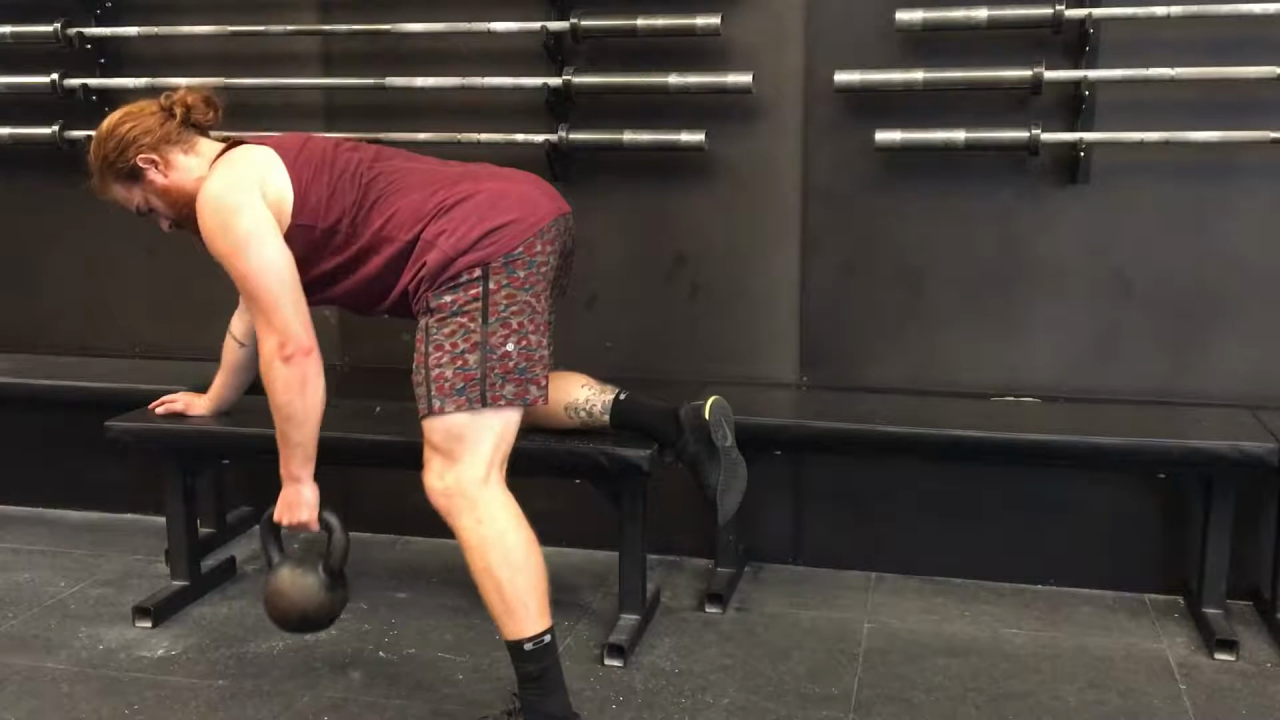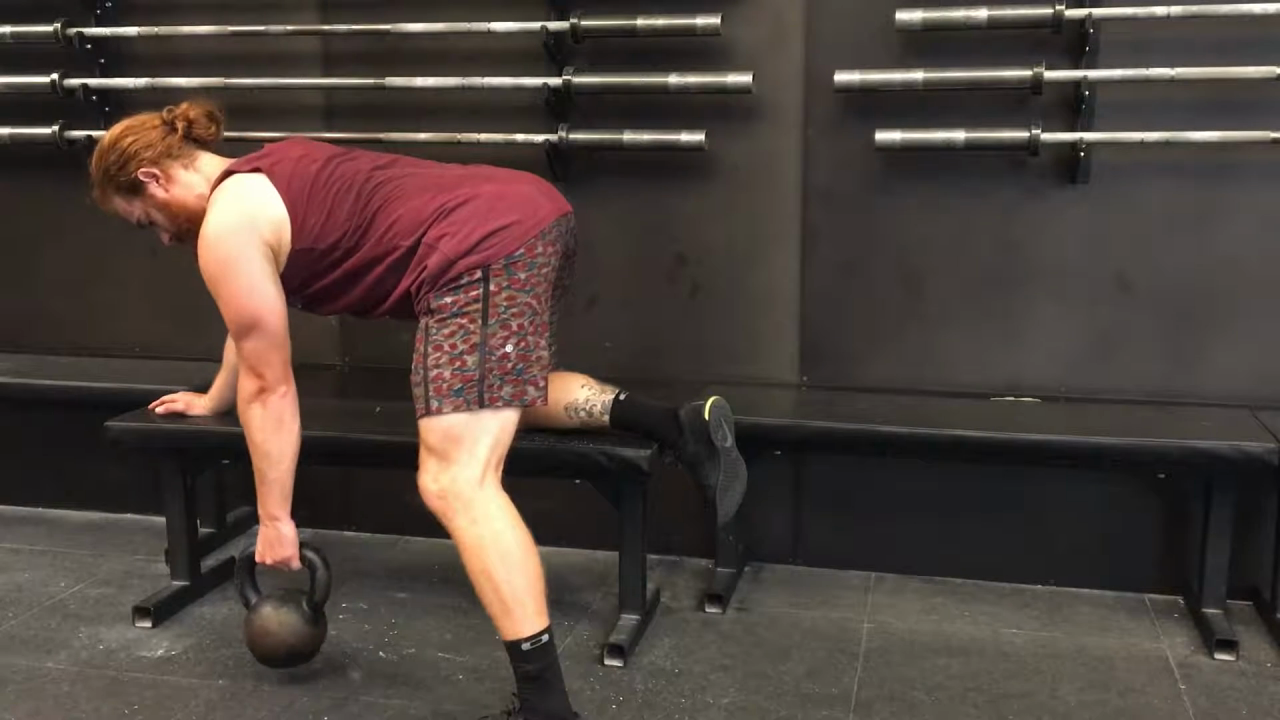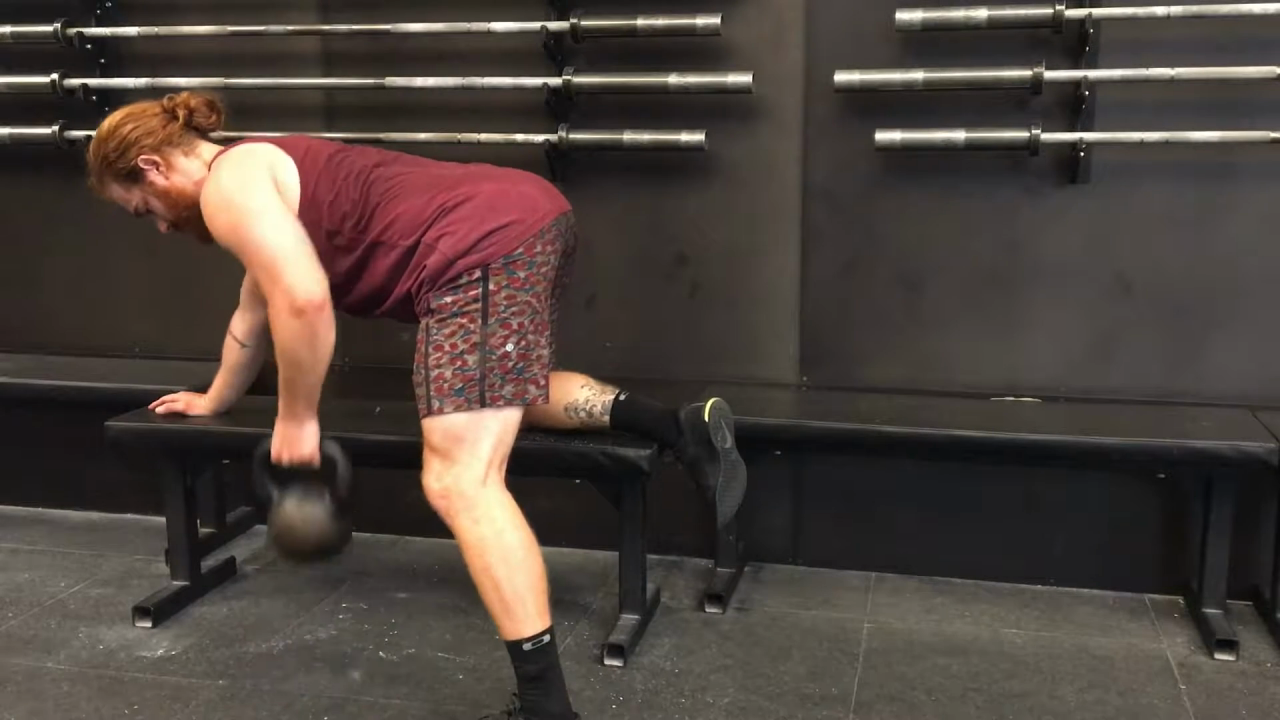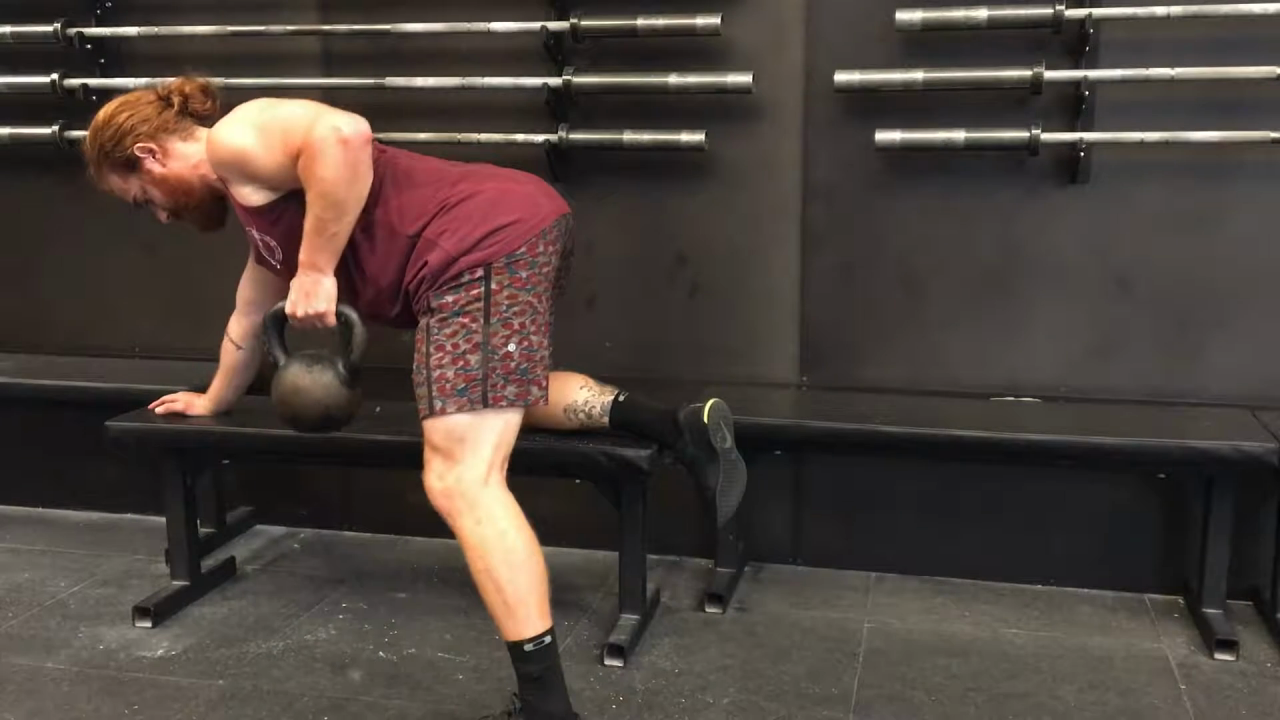
dt=0.7s
person 1, frame 1
left shoulder: (223, 195)
right shoulder: (263, 168)
left elbow: (292, 350)
right elbow: (257, 316)
left wrist: (297, 482)
right wrist: (213, 400)
left hip: (481, 246)
right hip: (526, 212)
left knee: (462, 484)
right knee: (496, 393)
right ankle: (682, 425)
person 1, frame 2
left shoulder: (228, 227)
right shoulder: (264, 178)
left elbow: (269, 386)
right elbow: (255, 332)
left wrist: (275, 522)
right wrist: (212, 401)
left hip: (483, 249)
right hip: (529, 209)
left knee: (457, 484)
right knee: (497, 391)
right ankle: (682, 426)
person 1, frame 3
left shoulder: (227, 185)
right shoulder: (264, 174)
left elbow: (305, 302)
right elbow: (255, 312)
left wrist: (297, 419)
right wrist: (214, 398)
left hip: (483, 246)
right hip: (527, 213)
left knee: (460, 484)
right knee: (497, 393)
right ankle: (684, 427)
person 1, frame 4
left shoulder: (237, 141)
right shoulder: (256, 191)
left elbow: (345, 136)
right elbow: (250, 315)
left wrist: (316, 270)
right wrist: (214, 400)
left hip: (484, 245)
right hip: (522, 218)
left knee: (461, 483)
right knee: (499, 392)
right ankle: (681, 428)
